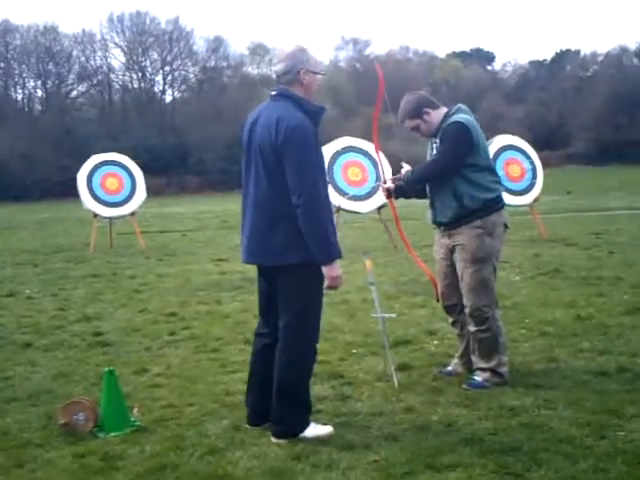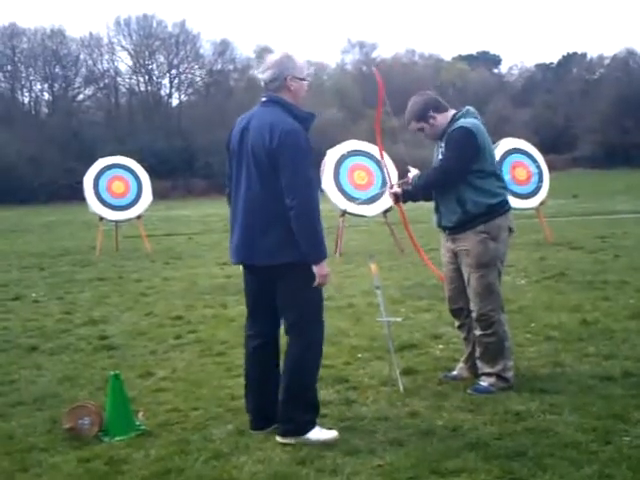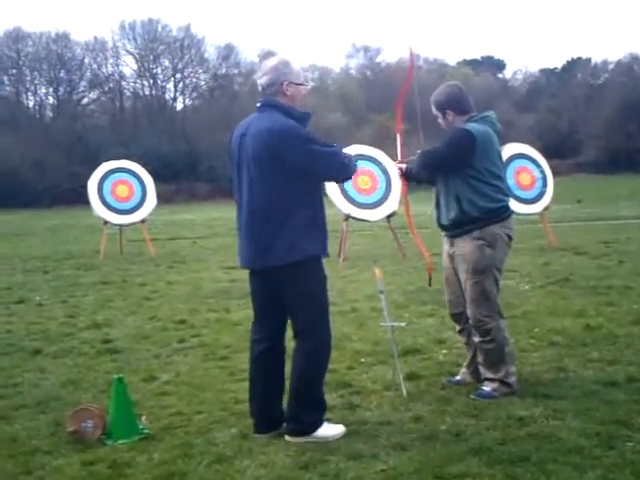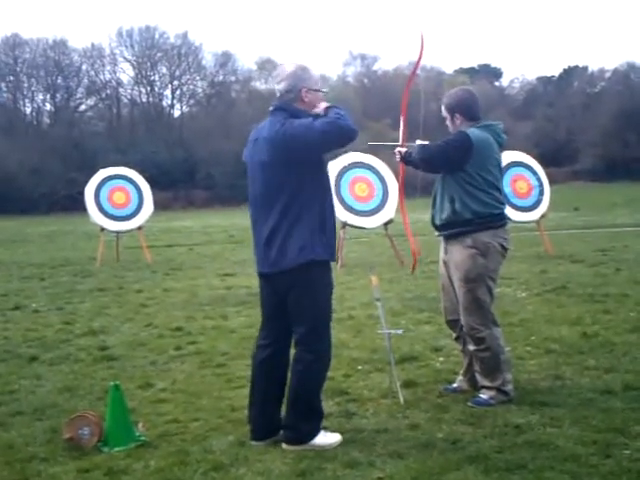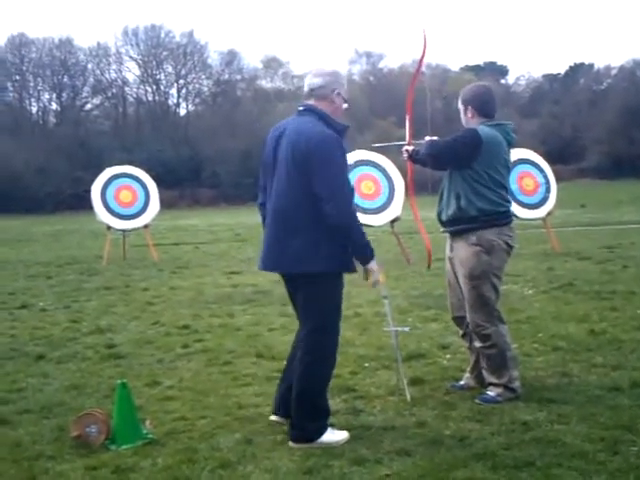
dt=0.5s
person 1, frame 1
left shoulder: (258, 116)
right shoulder: (296, 124)
right elbow: (308, 198)
right wrist: (328, 256)
left hip: (265, 242)
right hip: (295, 247)
left knee: (270, 328)
right knee: (298, 334)
left ankle: (260, 409)
right ankle: (289, 422)
person 1, frame 2
left shoulder: (242, 125)
right shoulder: (288, 129)
left elbow: (234, 185)
right elbow: (301, 200)
right wrist: (317, 255)
left hip: (252, 247)
right hip: (287, 250)
left knee: (260, 331)
right knee: (305, 333)
left ankle: (262, 414)
right ankle: (296, 424)
person 1, frame 3
left shoulder: (243, 130)
right shoulder: (285, 131)
right elbow: (336, 167)
right wrist: (345, 159)
left hip: (259, 250)
right hip: (295, 250)
left knee: (266, 335)
right knee: (313, 336)
left ankle: (266, 418)
right ankle: (303, 423)
person 1, frame 4
left shoulder: (260, 133)
right shoulder: (293, 131)
right elbow: (345, 129)
right wrist: (327, 110)
left hip: (272, 254)
right hip: (303, 255)
left knee: (272, 341)
right knee: (312, 344)
left ankle: (263, 425)
right ankle: (300, 431)
person 1, frame 5
left shoulder: (280, 131)
right shoulder: (321, 138)
left elbow: (265, 197)
right elbow: (337, 205)
right wrist: (365, 255)
left hip: (285, 251)
right hip: (317, 256)
left knee: (310, 331)
right knee: (319, 341)
left ankle: (285, 406)
right ankle: (307, 428)
person 2, frame 1
left shoulder: (459, 127)
right shoulder: (442, 133)
left elbow: (437, 170)
right elbow: (432, 181)
left wrist: (407, 177)
right wrist: (399, 188)
left hip: (477, 224)
right hip: (450, 226)
left knee: (478, 301)
right knee: (452, 299)
left ankle: (492, 368)
right ankle: (467, 358)
person 2, frame 2
left shoulder: (465, 131)
right shoulder: (450, 135)
left elbow: (443, 176)
right elbow: (441, 182)
left wrist: (414, 181)
right wrist: (407, 192)
left hip: (482, 228)
right hip: (457, 229)
left knee: (484, 305)
right knee: (459, 304)
left ankle: (497, 373)
right ankle: (472, 363)
person 2, frame 3
left shoulder: (469, 135)
right shoulder: (470, 133)
left elbow: (431, 163)
right elbow: (441, 171)
left wrist: (411, 166)
right wrist: (412, 170)
left hip: (482, 233)
right hip: (461, 232)
left knee: (482, 311)
right knee: (460, 309)
left ankle: (500, 377)
right ankle: (475, 368)
person 2, frame 4
left shoulder: (468, 140)
right shoulder: (476, 139)
left elbow: (429, 157)
right elbow: (439, 161)
left wrist: (410, 152)
right wrist: (409, 155)
left hip: (477, 240)
right hip: (459, 238)
left knee: (477, 318)
right knee: (457, 316)
left ankle: (498, 385)
right ankle: (472, 376)
person 2, frame 5
left shoulder: (478, 137)
right shoulder: (485, 138)
left elbow: (438, 153)
right elbow: (446, 157)
left wrist: (423, 147)
right wrist: (417, 154)
left hip: (482, 237)
right hip: (466, 236)
left knee: (483, 315)
right knee: (464, 313)
left ankle: (504, 383)
right ankle: (479, 373)
